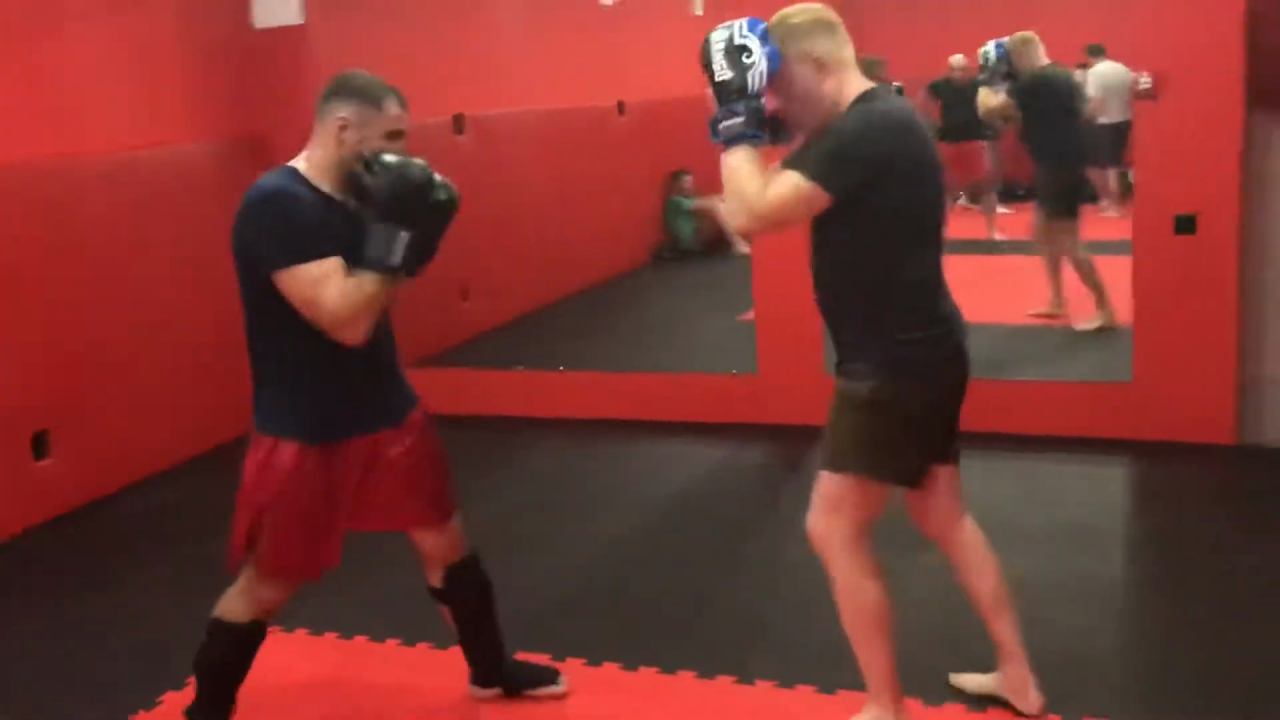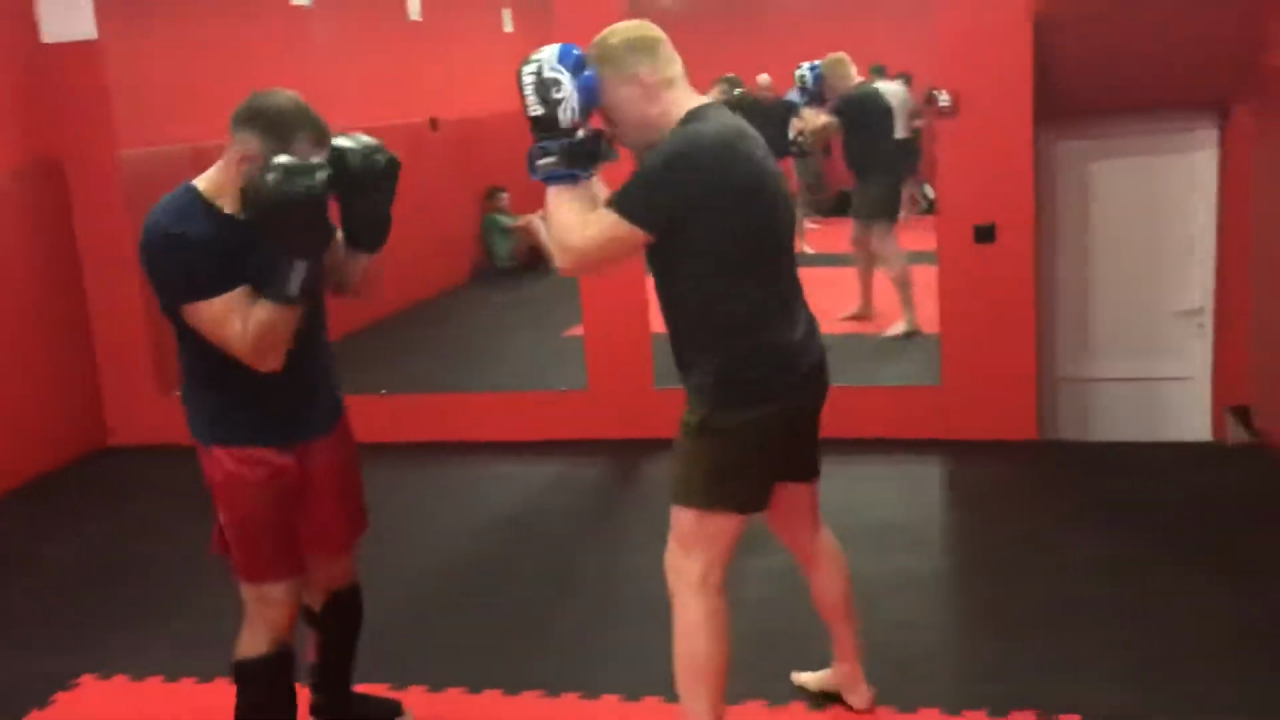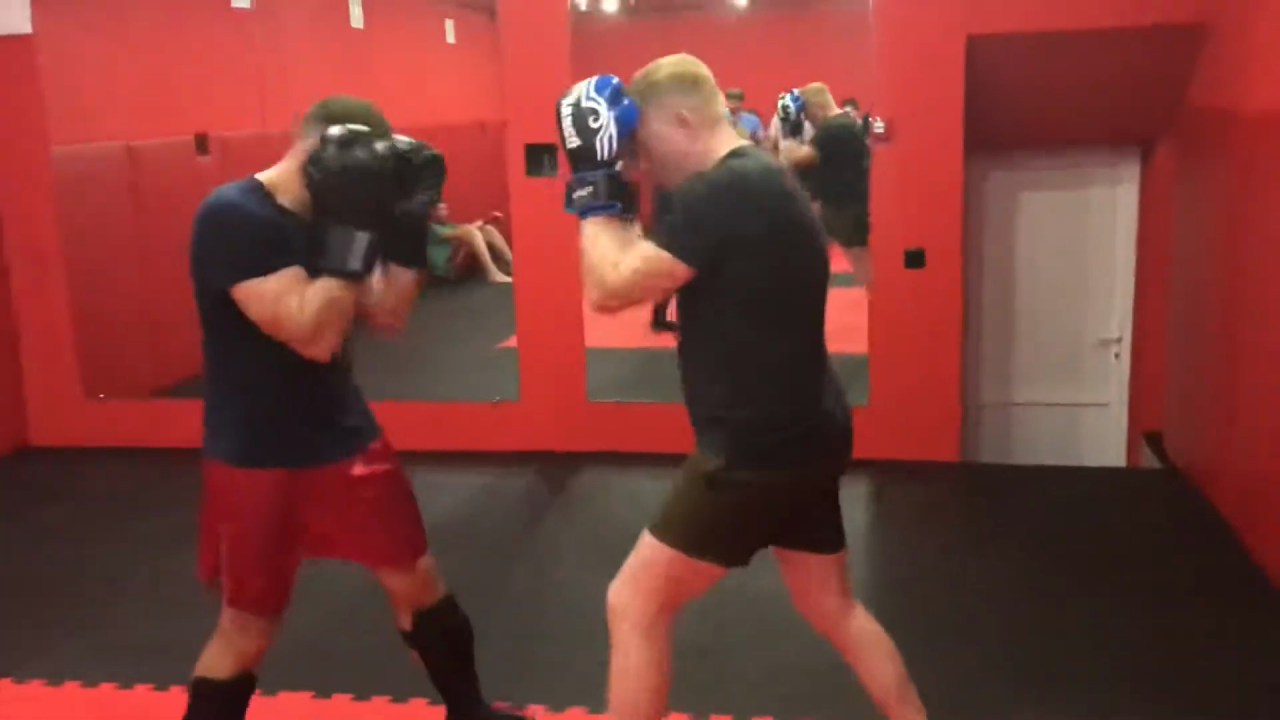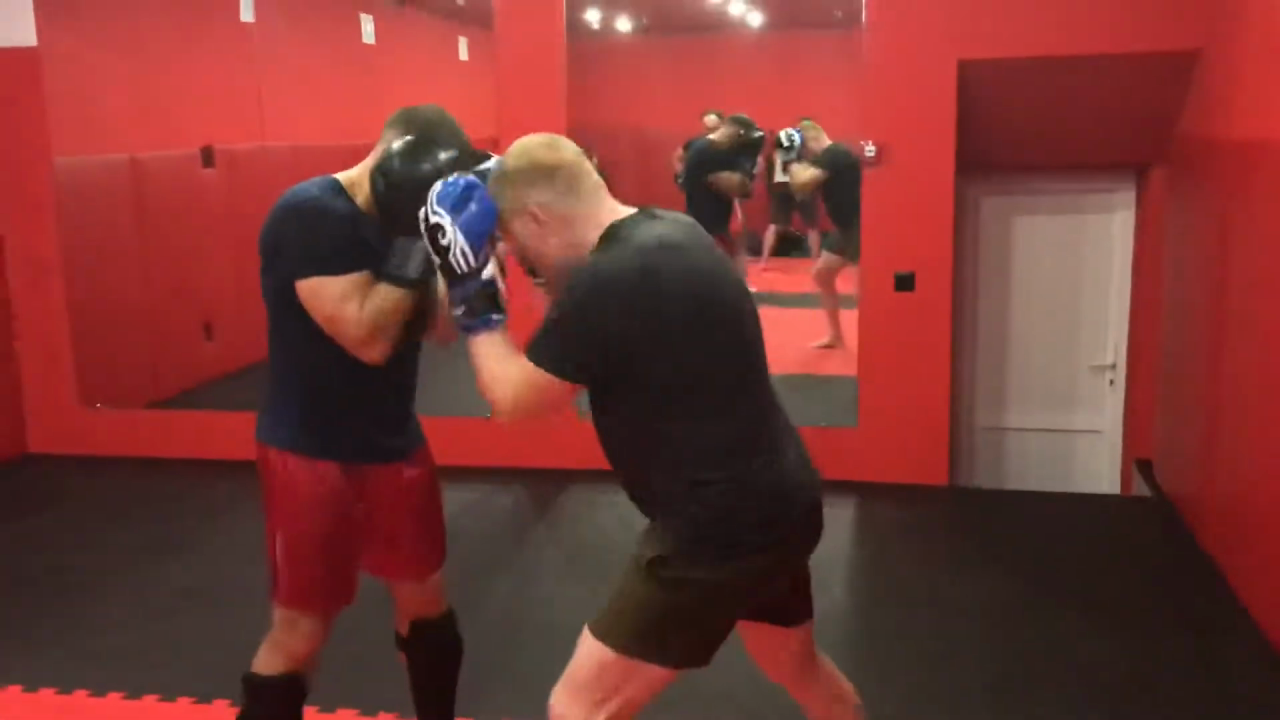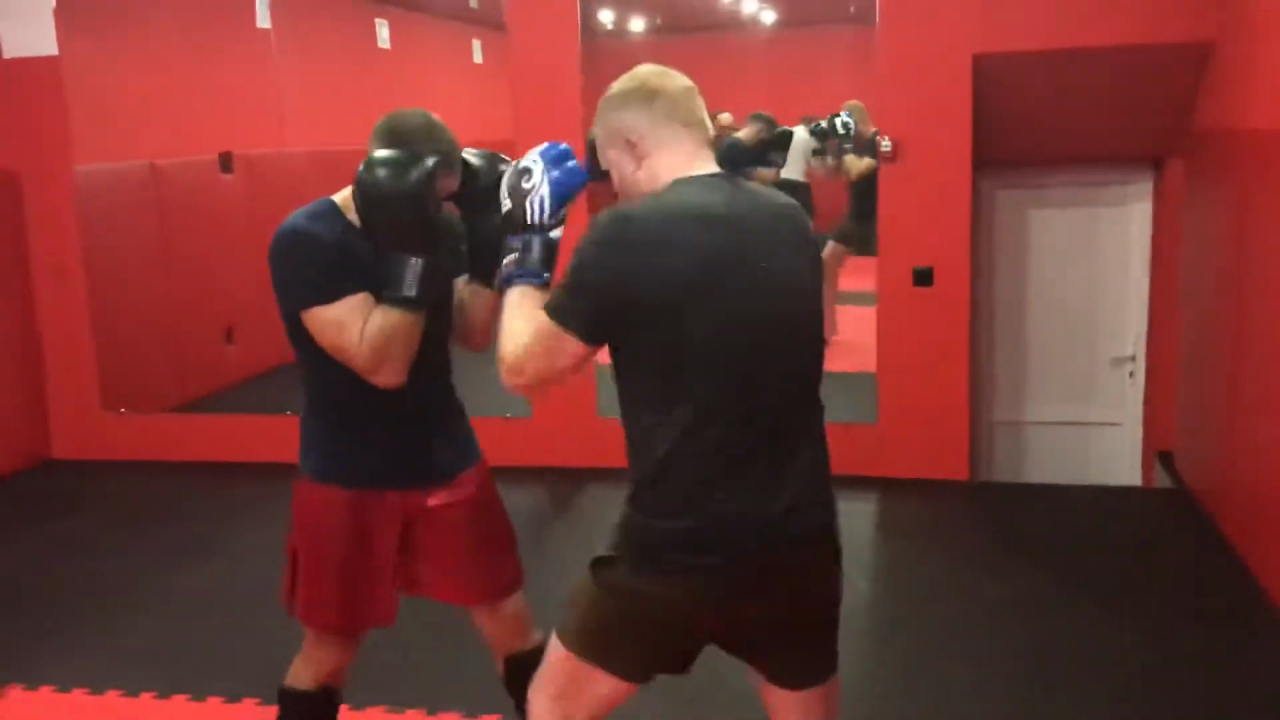
dt=0.5s
person 1, frame 1
left shoulder: (865, 132)
right shoulder: (874, 123)
left elbow: (748, 214)
right elbow: (780, 199)
left wrist: (735, 113)
right wrist: (742, 114)
left hip: (893, 367)
right hip: (920, 354)
left knee: (834, 531)
right knee: (944, 516)
person 1, frame 2
left shoulder: (686, 155)
right shoulder: (722, 135)
left elbow: (576, 250)
right elbow: (613, 219)
left wrist: (555, 146)
right wrist: (578, 155)
left hip: (738, 389)
right hip: (785, 369)
left knee: (692, 571)
right knee: (803, 529)
person 1, frame 3
left shoulder: (726, 193)
right shoulder: (762, 184)
left elbow: (611, 288)
right elbow: (650, 270)
left wrist: (592, 182)
right wrist: (615, 189)
left hip: (754, 452)
right hip: (807, 437)
left knee: (633, 605)
right knee: (835, 609)
person 1, frame 4
left shoulder: (607, 283)
right shoulder: (674, 234)
left elbow: (514, 399)
left wrist: (471, 296)
left hip: (712, 531)
right hip: (778, 505)
right knee: (796, 665)
person 1, frame 5
left shoulder: (631, 236)
right shoulder: (787, 220)
left elbow: (522, 369)
left wrist: (523, 256)
left hip: (674, 552)
right hip: (798, 540)
person 2, frame 1
left shoulder: (355, 197)
right shoulder: (277, 205)
right elbow: (349, 321)
left wrist: (418, 237)
right wrist: (397, 231)
left hip: (387, 411)
right hip: (306, 431)
left knee: (447, 543)
right knee: (267, 583)
person 2, frame 2
left shoulder: (287, 203)
right shoulder: (177, 232)
left elbow: (350, 279)
right elbow: (262, 350)
left wrist: (367, 209)
right wrist: (295, 248)
left hip: (317, 420)
right hip: (245, 441)
left knee: (335, 568)
right knee: (273, 605)
person 2, frame 3
left shoulder: (336, 208)
right shoulder: (230, 218)
left elbow: (383, 312)
right elbow: (315, 337)
left wrist: (407, 223)
right wrist: (356, 229)
left hip: (342, 436)
right hip: (256, 457)
left knee: (415, 581)
right knee: (247, 627)
person 2, frame 4
left shoulder: (399, 215)
right shoulder: (310, 215)
left elbow: (439, 324)
right elbow: (368, 340)
right wrist: (411, 239)
left hip: (393, 442)
right hip: (311, 451)
left knee: (423, 596)
right knee: (301, 628)
person 2, frame 5
left shoulder: (432, 225)
right shoulder: (307, 241)
left elbow: (475, 335)
right elbow: (383, 364)
left wrist: (489, 239)
right wrist: (408, 252)
left hip: (445, 459)
right hip: (347, 476)
left knee: (509, 621)
right knee: (329, 647)
person 3, frame 1
left shoulder: (1035, 82)
right shoulder: (1059, 76)
left elbow: (987, 109)
right elbow: (1020, 106)
left wrist: (988, 79)
right wrist: (1005, 80)
left hip: (1059, 170)
right hip: (1059, 167)
left knee: (1067, 243)
right knee: (1044, 233)
left ankle: (1105, 311)
right ankle: (1057, 300)
person 3, frame 2
left shoulder: (856, 98)
right shoulder: (865, 94)
left elbow: (815, 128)
right elbow: (832, 121)
right wrist: (818, 103)
left hip: (881, 178)
right hip: (870, 178)
left knee: (884, 246)
right knee: (860, 240)
left ankle: (909, 317)
right ankle: (866, 305)
person 3, frame 3
left shoulder: (838, 129)
right shoulder: (846, 122)
left elbow: (793, 158)
left wrist: (788, 132)
right wrist: (790, 132)
left hip: (851, 206)
right hip: (836, 204)
left knee: (863, 271)
person 3, frame 4
left shoulder: (834, 155)
right shoulder: (828, 156)
left elbow: (802, 182)
right elbow: (802, 191)
right wrist: (794, 161)
left hip: (862, 227)
right hip: (848, 227)
right knee: (821, 274)
right ankle: (836, 335)
person 3, frame 5
left shoulder: (878, 143)
right shoulder: (852, 141)
left elbow: (855, 172)
left wrist: (844, 141)
right wrist: (832, 145)
left hip: (881, 219)
right hip: (858, 215)
right knee: (827, 262)
right ankle: (828, 325)
